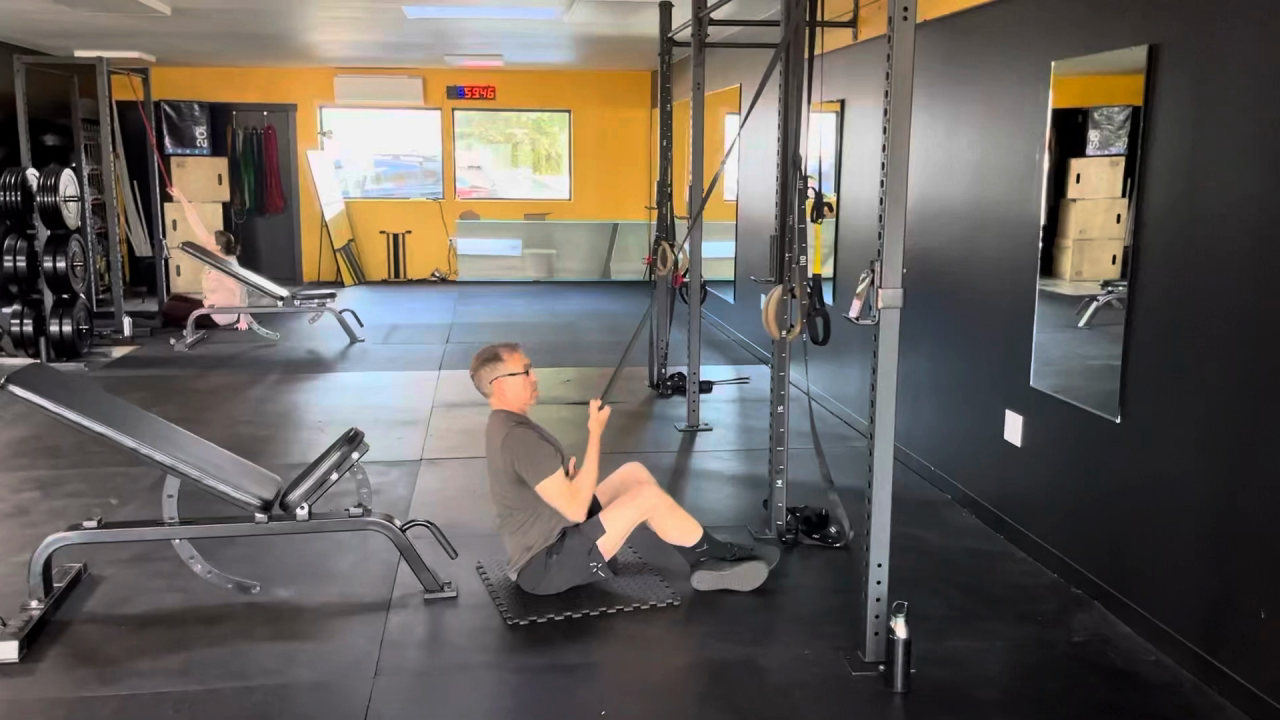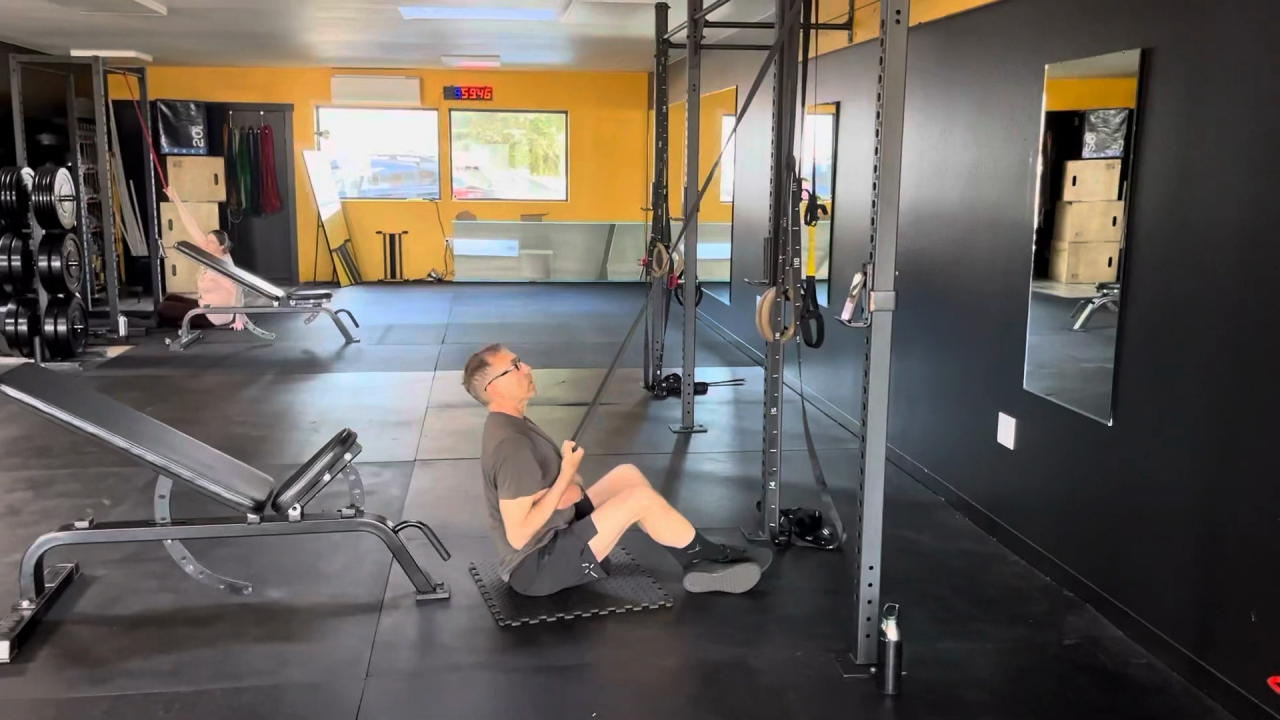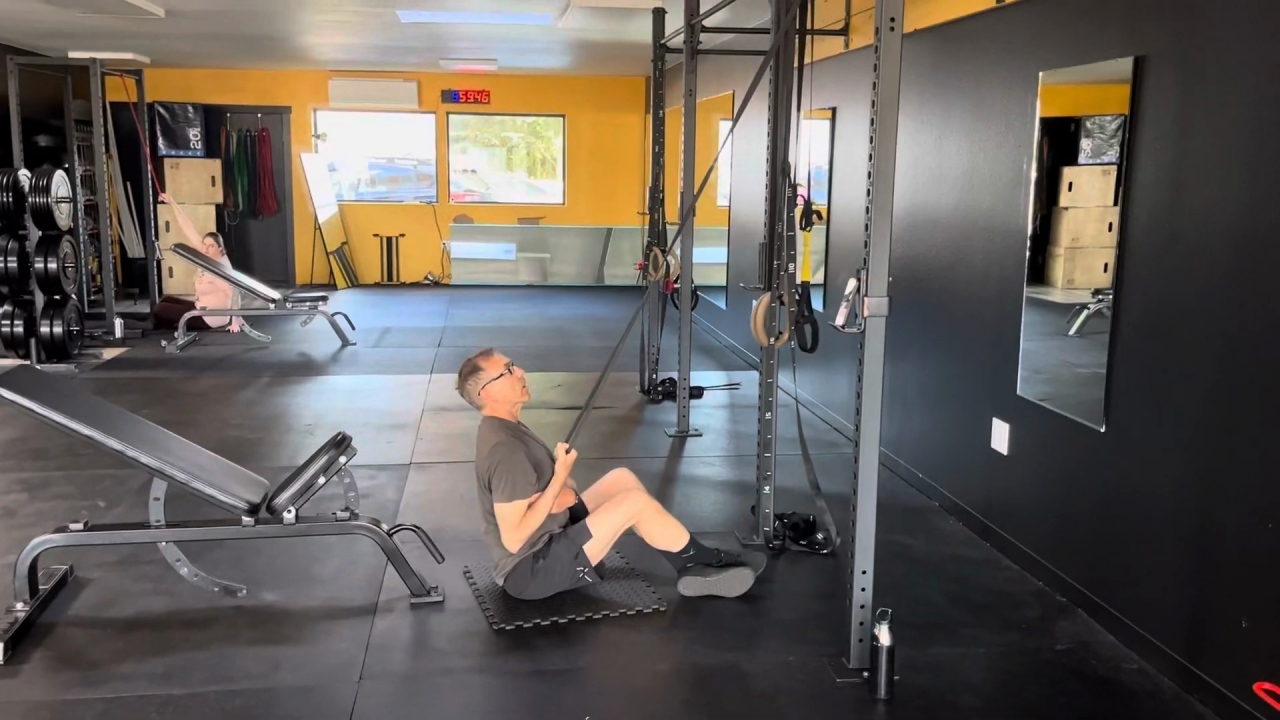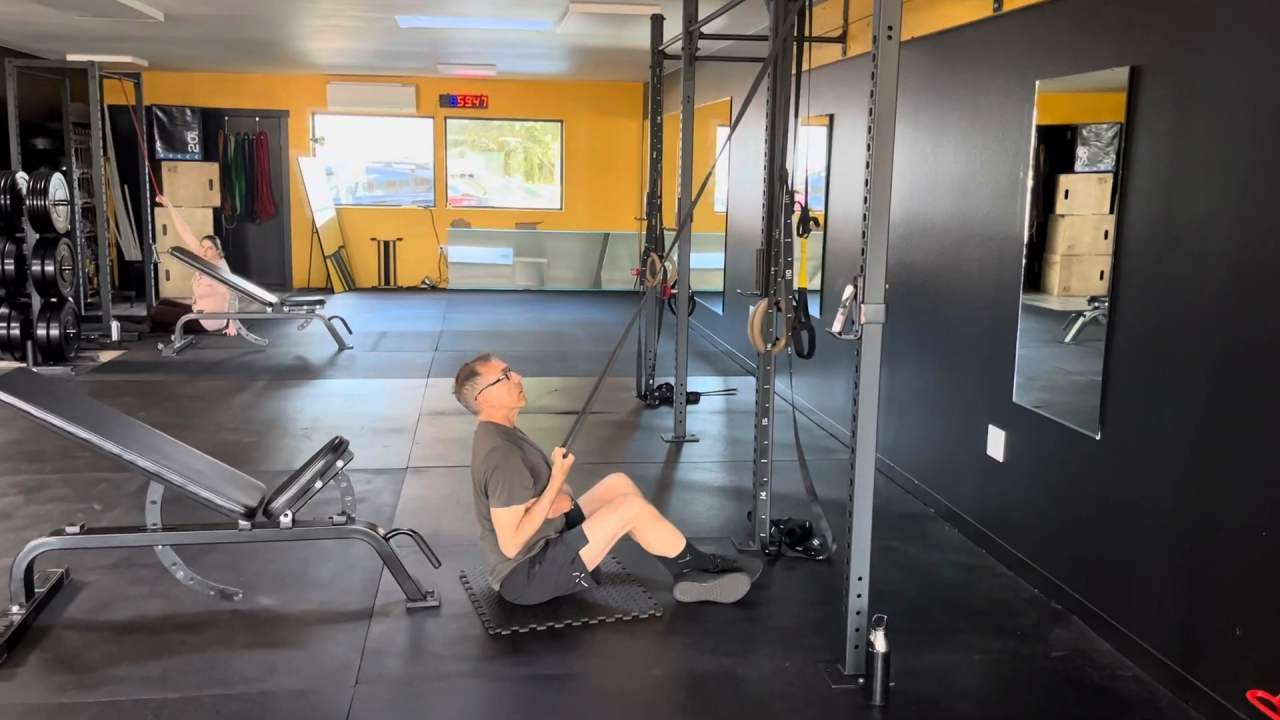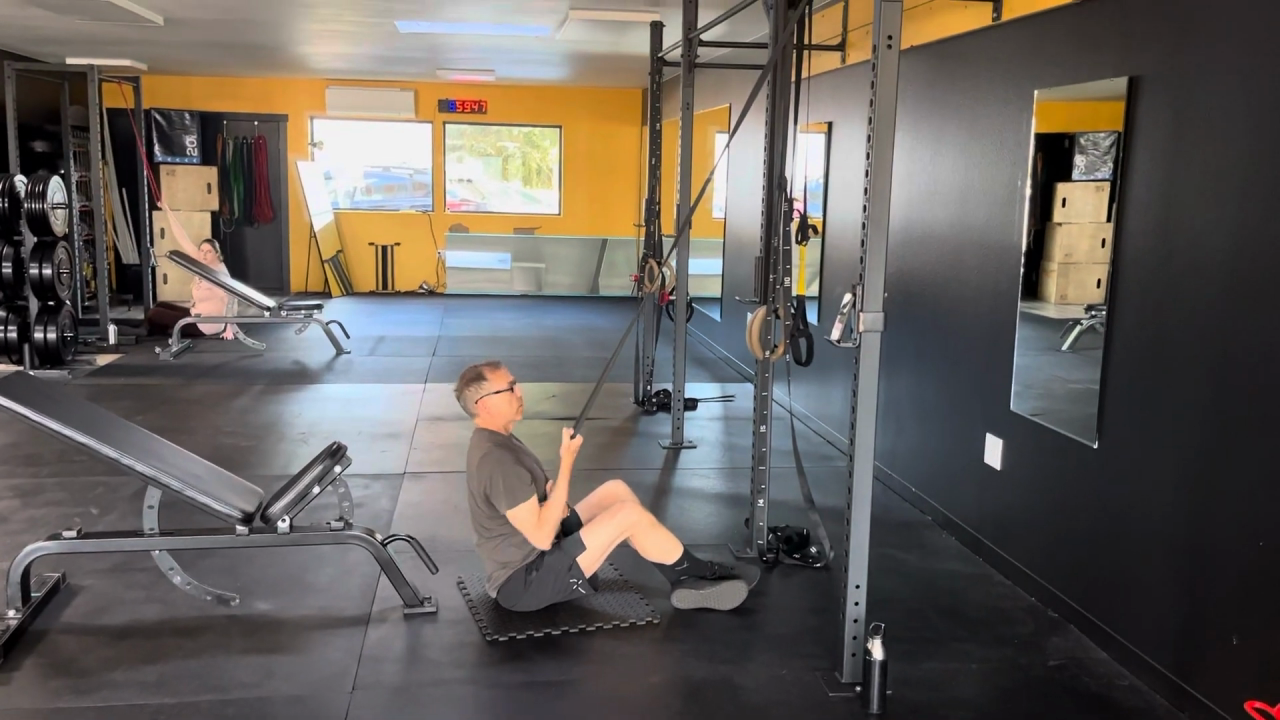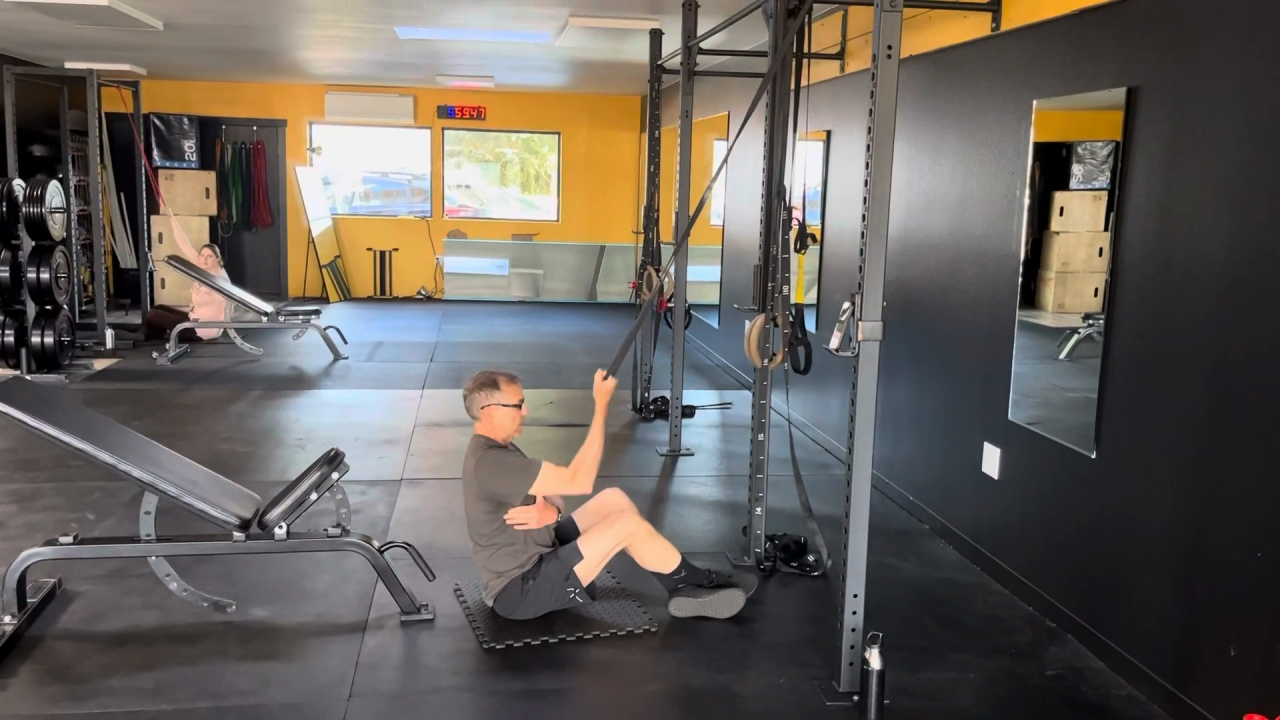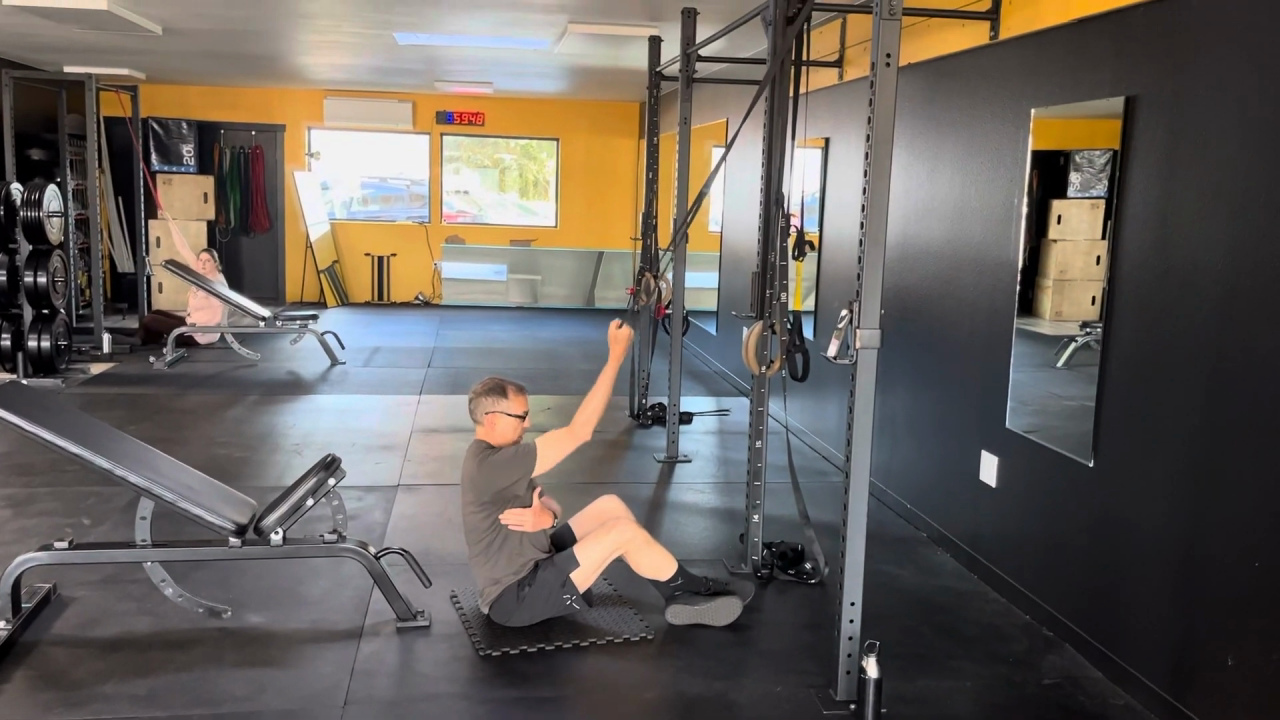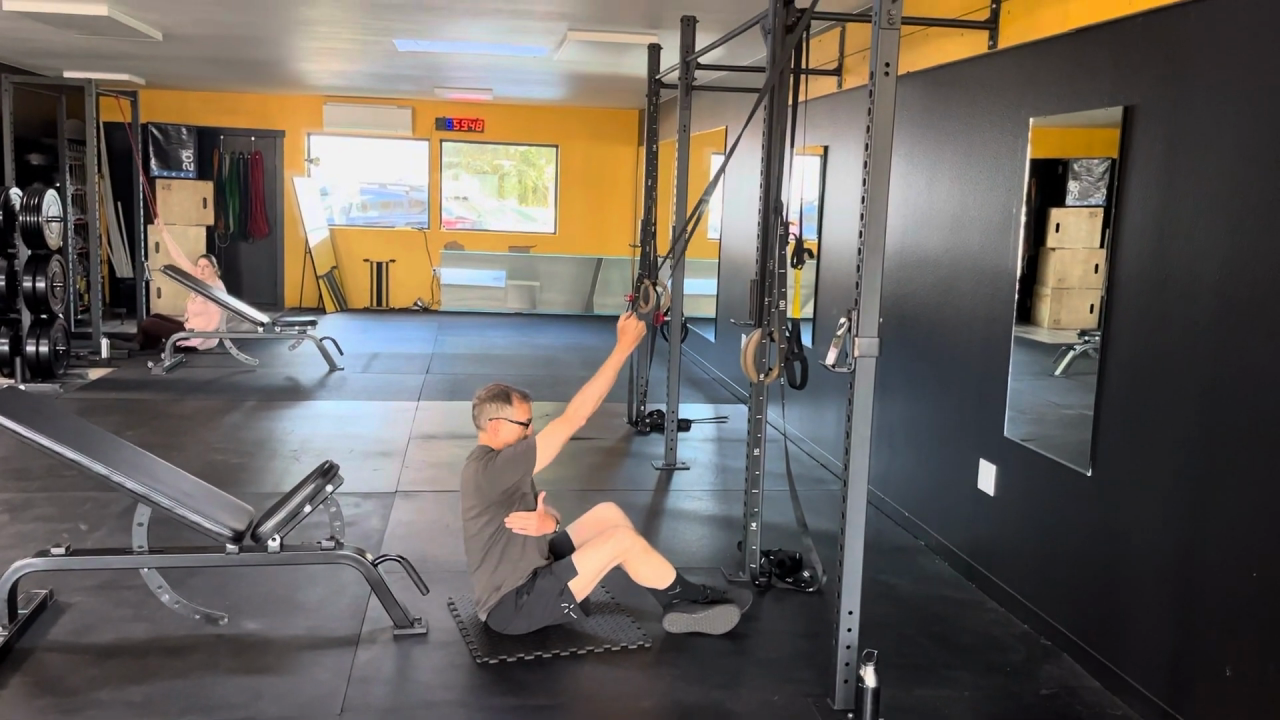
dt=0.3s
person 1, frame 1
left shoulder: (510, 424)
right shoulder: (517, 437)
left elbow: (557, 471)
right elbow: (577, 510)
left wrist: (572, 483)
right wrist: (595, 434)
left hip: (553, 537)
right hip: (544, 566)
left knee: (633, 472)
right knee: (648, 496)
left ankle: (709, 560)
right ankle: (722, 555)
person 1, frame 2
left shoulder: (514, 424)
right shoulder: (510, 445)
left elbow: (559, 480)
right elbow: (518, 536)
left wrist: (572, 490)
right wrist: (566, 479)
left hip: (553, 535)
right hip: (536, 567)
left knee: (626, 475)
right knee: (640, 498)
left ankle: (702, 562)
right ankle: (716, 557)
person 1, frame 3
left shoulder: (508, 428)
right shoulder: (504, 448)
left elbow: (552, 484)
right elbow: (512, 539)
left wrist: (567, 494)
right wrist: (559, 480)
left hip: (544, 543)
right hip: (530, 571)
left knee: (621, 478)
right knee: (635, 502)
left ankle: (697, 566)
right ankle: (709, 560)
person 1, frame 4
left shoulder: (504, 433)
right shoulder: (500, 454)
left elbow: (544, 490)
right elbow: (510, 543)
left wrist: (563, 499)
right wrist: (557, 482)
left hip: (540, 548)
right hip: (526, 576)
left knee: (617, 484)
right knee: (632, 507)
left ankle: (692, 572)
right ankle: (707, 566)
person 1, frame 5
left shoulder: (500, 440)
right shoulder: (495, 459)
left elbow: (540, 495)
right elbow: (542, 537)
left wrist: (558, 507)
right wrist: (567, 462)
left hip: (531, 559)
right hip: (523, 583)
left knee: (615, 491)
right knee: (629, 514)
left ankle: (689, 580)
right ankle: (703, 573)
person 1, frame 6
left shoulder: (494, 450)
right shoulder: (492, 463)
left elbow: (552, 495)
right elbow: (580, 482)
left wrist: (550, 511)
right wrist: (601, 405)
left hip: (531, 560)
right hip: (519, 590)
left knee: (612, 499)
right knee: (627, 524)
left ankle: (685, 587)
right ankle: (701, 583)
person 1, frame 7
left shoulder: (494, 456)
right shoulder: (492, 465)
left elbow: (550, 504)
right elbow: (578, 433)
left wrist: (547, 517)
right wrist: (616, 356)
left hip: (529, 568)
right hip: (516, 598)
left knee: (610, 506)
right knee: (623, 531)
left ankle: (684, 594)
right ankle: (697, 588)
person 1, frame 8
left shoulder: (492, 463)
right shoulder: (496, 468)
left elbow: (547, 512)
right elbow: (573, 418)
left wrist: (548, 523)
right wrist: (624, 346)
left hip: (525, 576)
right hip: (513, 606)
left knee: (607, 514)
right knee: (622, 539)
left ankle: (682, 602)
right ankle: (696, 597)
